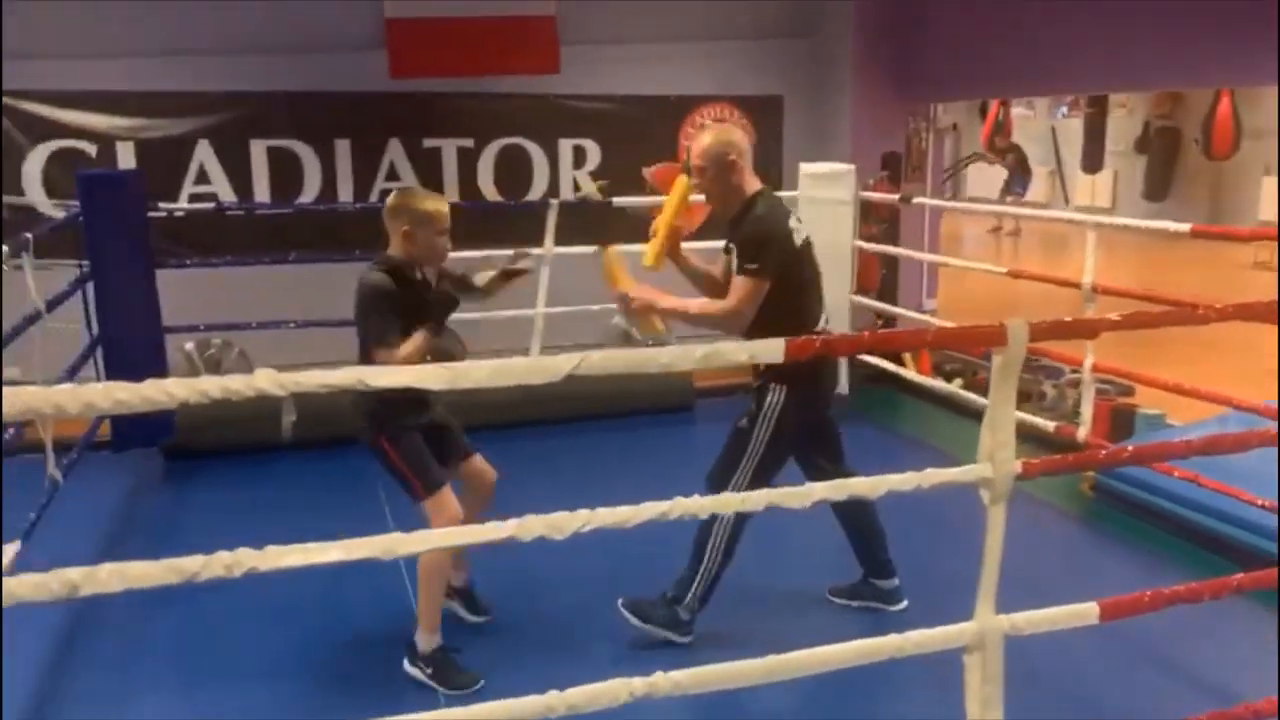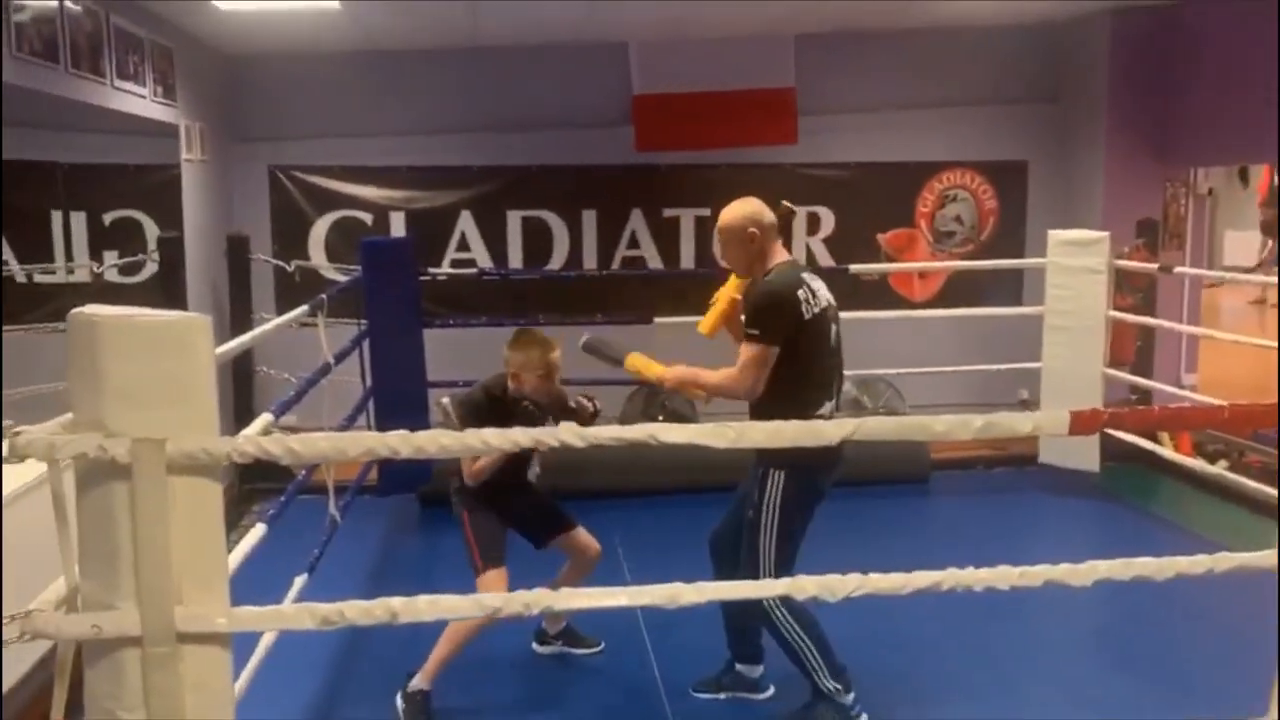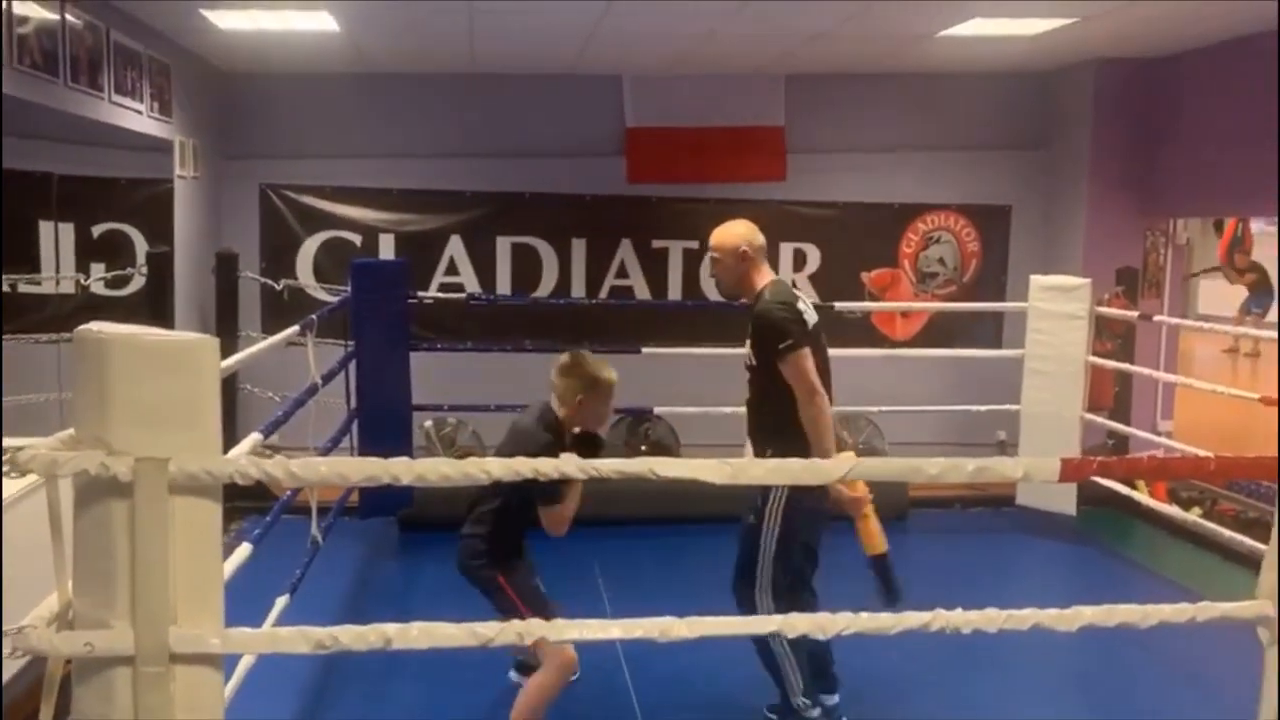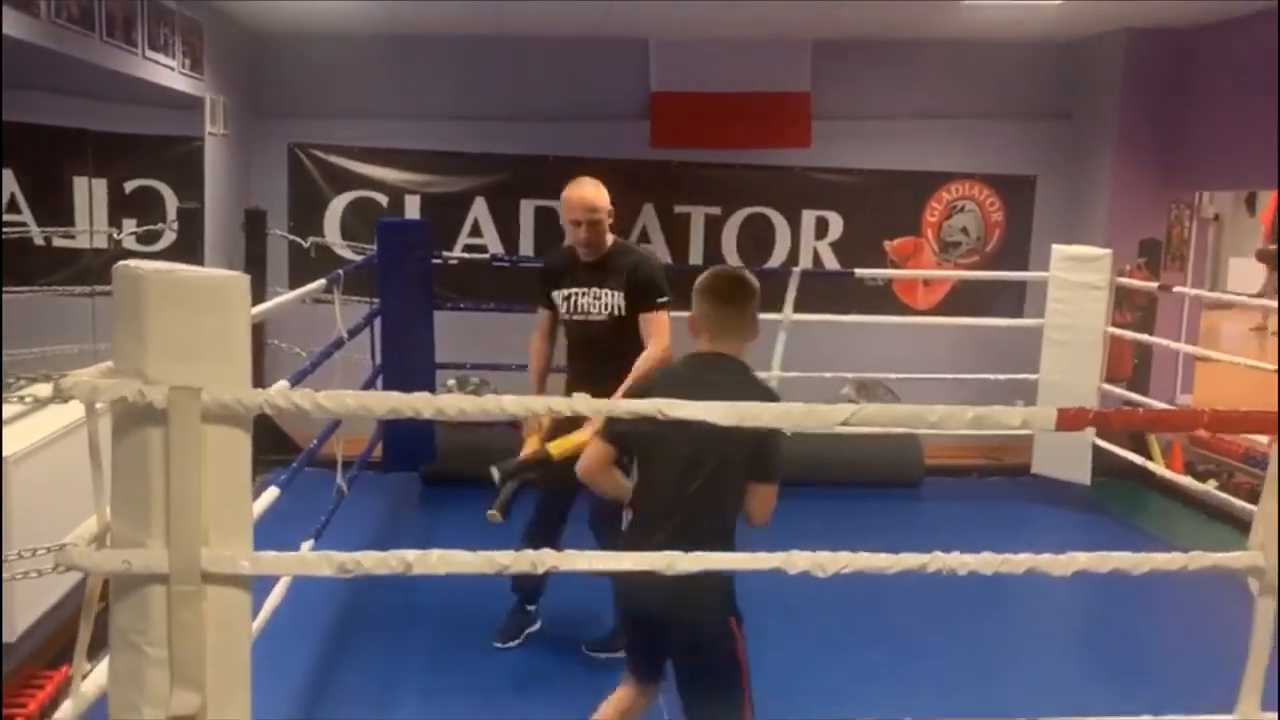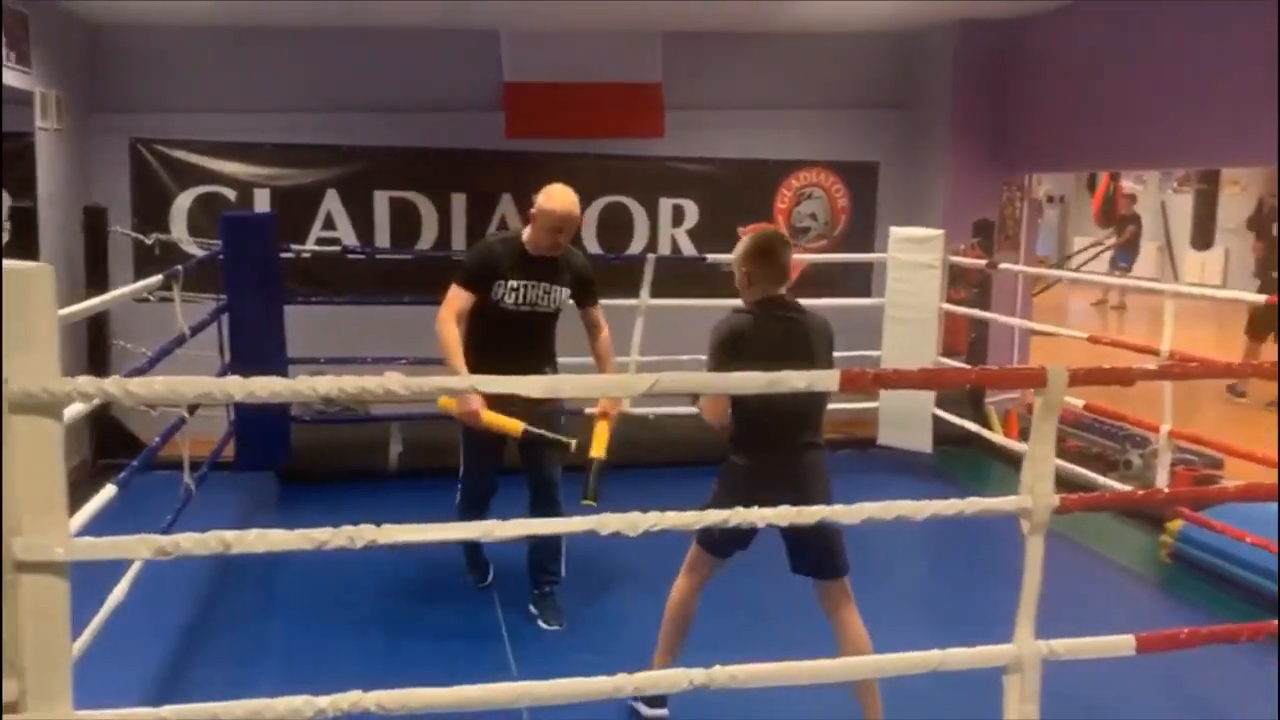
dt=1s
person 1, frame 1
left shoulder: (763, 225)
right shoulder: (749, 217)
left elbow: (734, 314)
right elbow: (725, 288)
left wrist: (658, 302)
right wrist: (681, 259)
left hip: (792, 377)
right hip: (806, 370)
left knee: (729, 488)
right knee: (831, 475)
left ankle: (680, 610)
right ankle: (882, 581)
person 1, frame 2
left shoulder: (772, 292)
right shoulder: (804, 282)
left elbow: (745, 383)
left wrist: (685, 377)
right wrist: (741, 332)
left hip: (794, 456)
right hip: (796, 448)
left knee: (765, 584)
right knee: (728, 548)
right ankle: (747, 668)
person 1, frame 3
left shoulder: (771, 313)
right shoulder: (780, 303)
left elbow: (812, 396)
left wrist: (831, 477)
left knee: (758, 592)
right knee: (791, 589)
person 1, frame 4
left shoulder: (640, 268)
right shoulder: (556, 267)
left elbow: (658, 347)
right elbow: (542, 335)
left wrist: (614, 406)
right wrist: (535, 403)
right hip: (577, 409)
left knee: (609, 520)
right knee: (544, 511)
right ankle: (526, 606)
person 1, frame 5
left shoulder: (575, 266)
right shoulder: (490, 254)
left elbow: (598, 329)
right elbow: (447, 319)
right wrist: (465, 388)
left knee: (547, 490)
right knee: (477, 486)
left ankle: (544, 590)
right ankle: (474, 548)
person 2, frame 1
left shoulder: (415, 274)
right shoulder: (378, 285)
left elbow: (429, 322)
right elbow: (392, 365)
right wrist: (434, 321)
left hip: (418, 403)
right hip: (388, 418)
left knee: (483, 480)
right knee: (447, 518)
left ankle: (455, 582)
right ankle: (425, 649)
person 2, frame 2
left shoulder: (546, 396)
right shoulder: (475, 402)
right elbow: (473, 476)
left wrist: (583, 415)
left hip: (518, 487)
right hip: (478, 499)
left knee: (588, 552)
right knee: (494, 599)
left ankle: (551, 630)
right ankle: (417, 687)
person 2, frame 3
left shoulder: (544, 418)
right shoulder: (542, 448)
right elbow: (557, 527)
left wrist: (578, 457)
left hip: (500, 529)
right hip: (488, 551)
left knee: (537, 603)
right knee: (562, 659)
left ankle: (528, 662)
person 2, frame 4
left shoulder: (651, 384)
right shoulder: (760, 403)
left elbow: (588, 467)
right elbow: (759, 510)
left hip: (636, 578)
right hip: (701, 587)
person 2, frame 5
left shoulder: (734, 329)
right shoulder: (819, 329)
left elbow: (714, 415)
left wrist: (705, 397)
left hip: (747, 479)
right hip: (807, 482)
left knee: (695, 570)
right knee: (839, 600)
